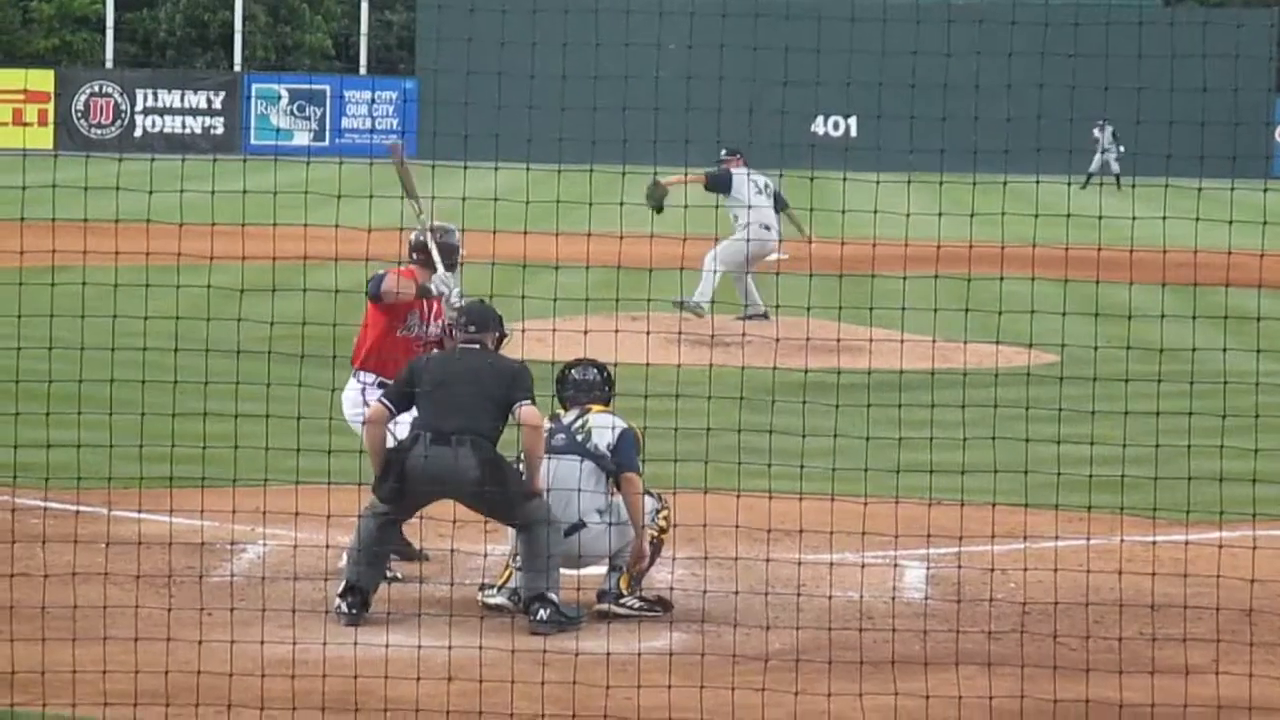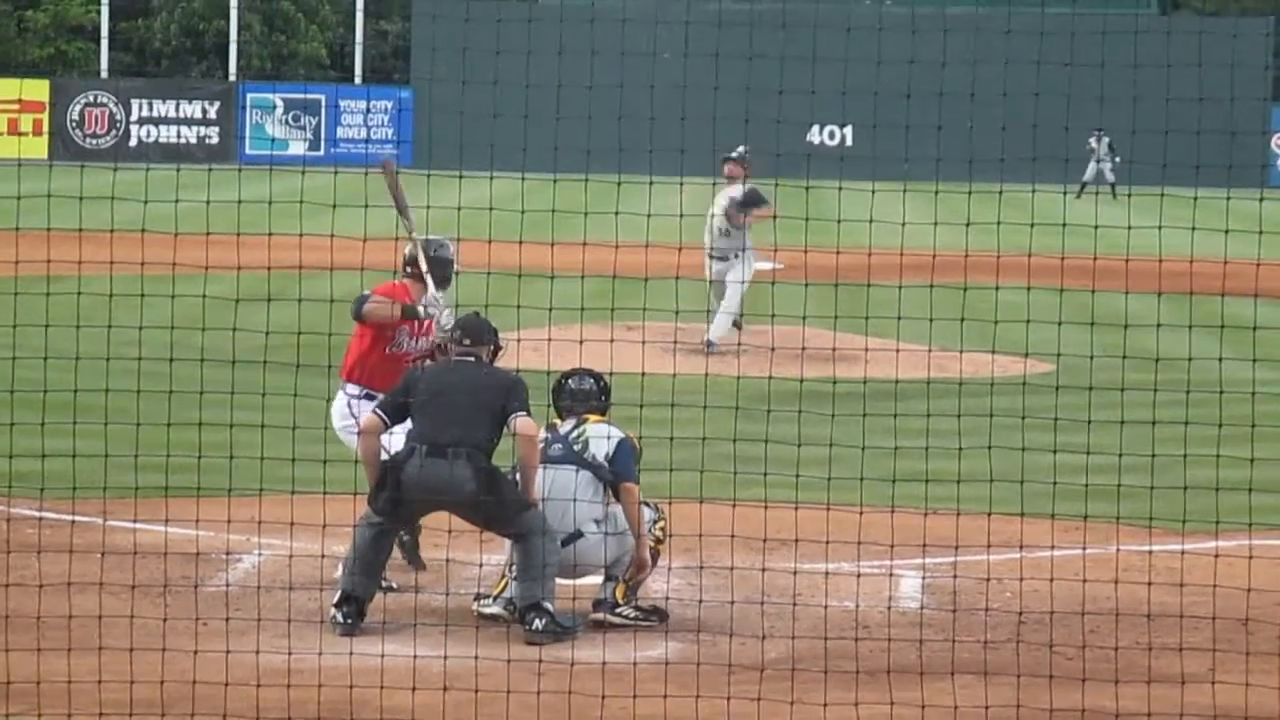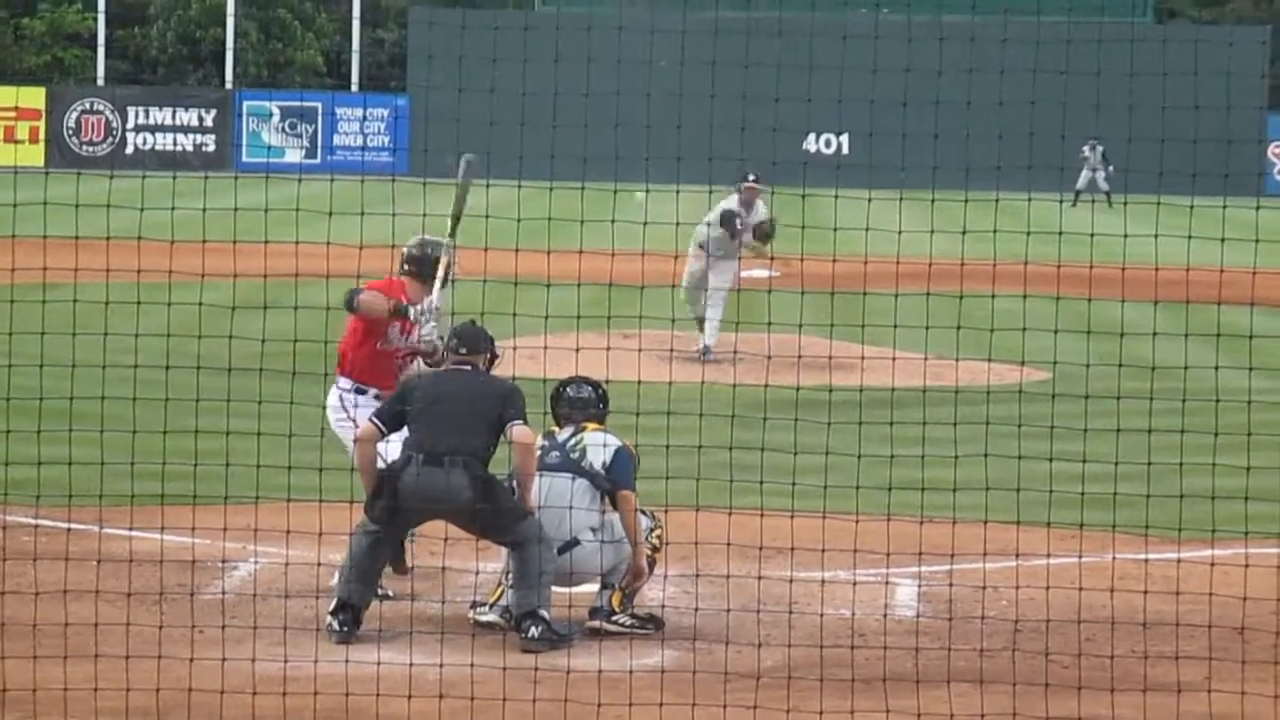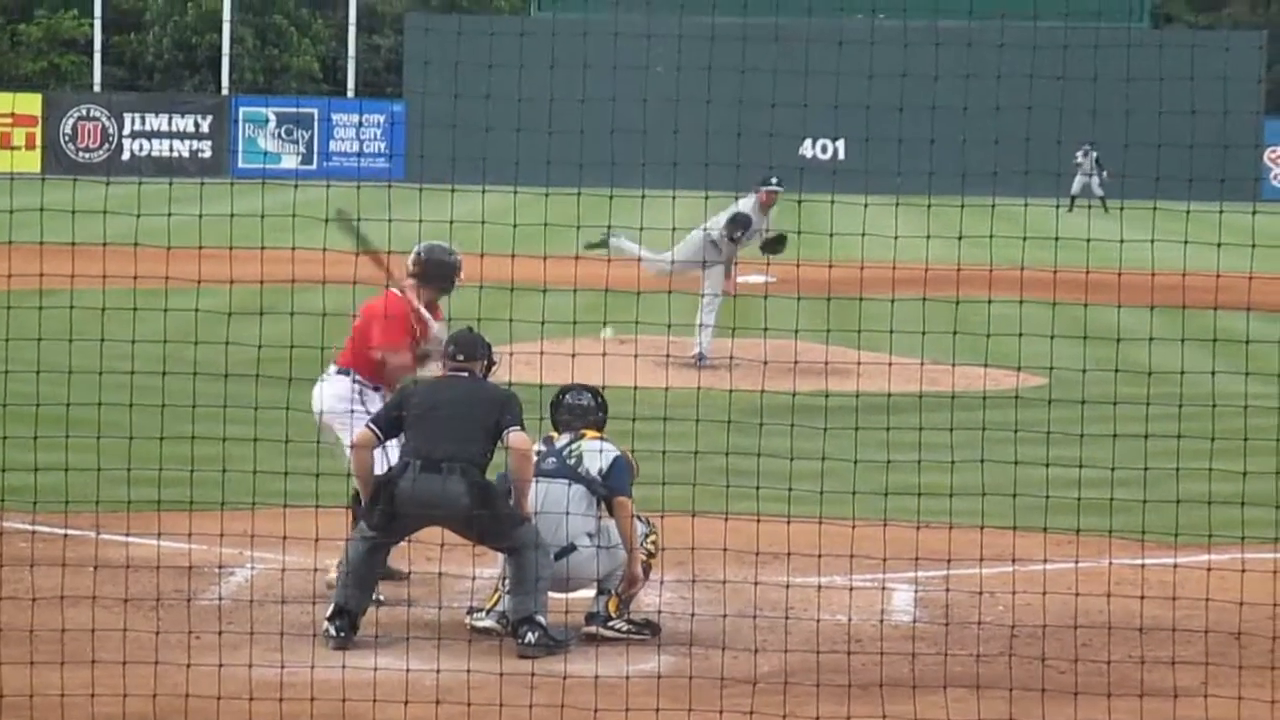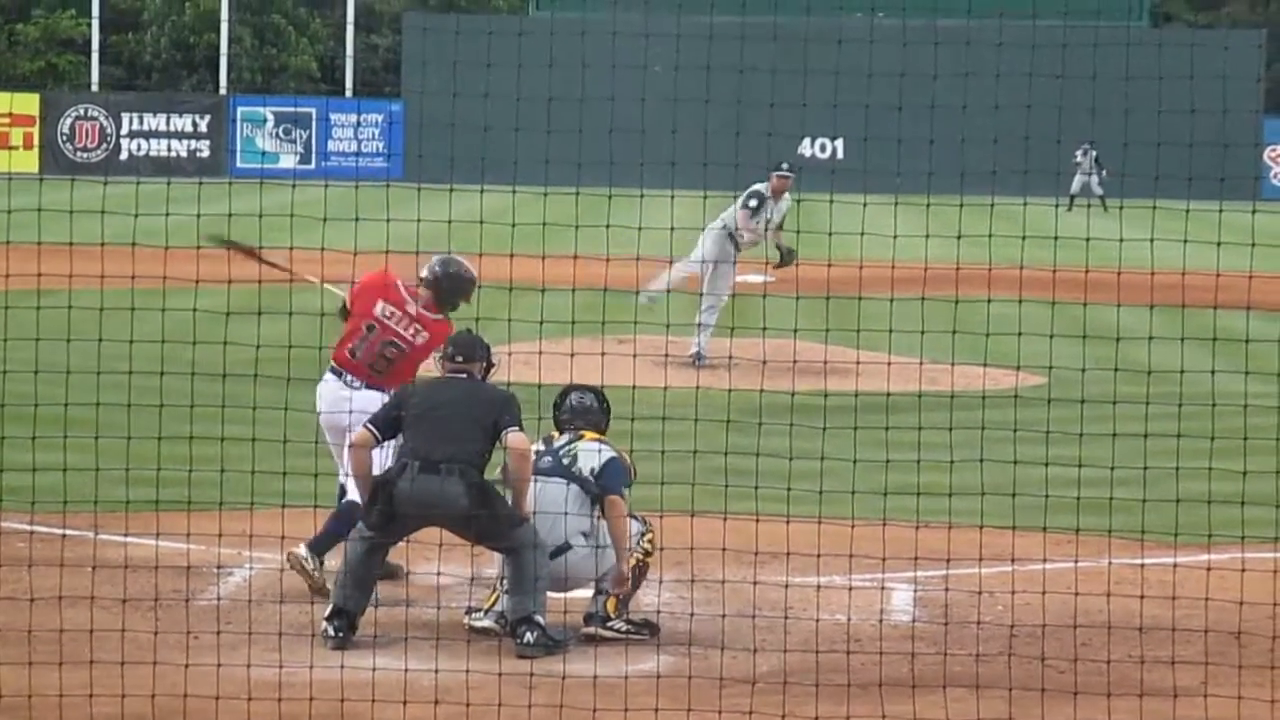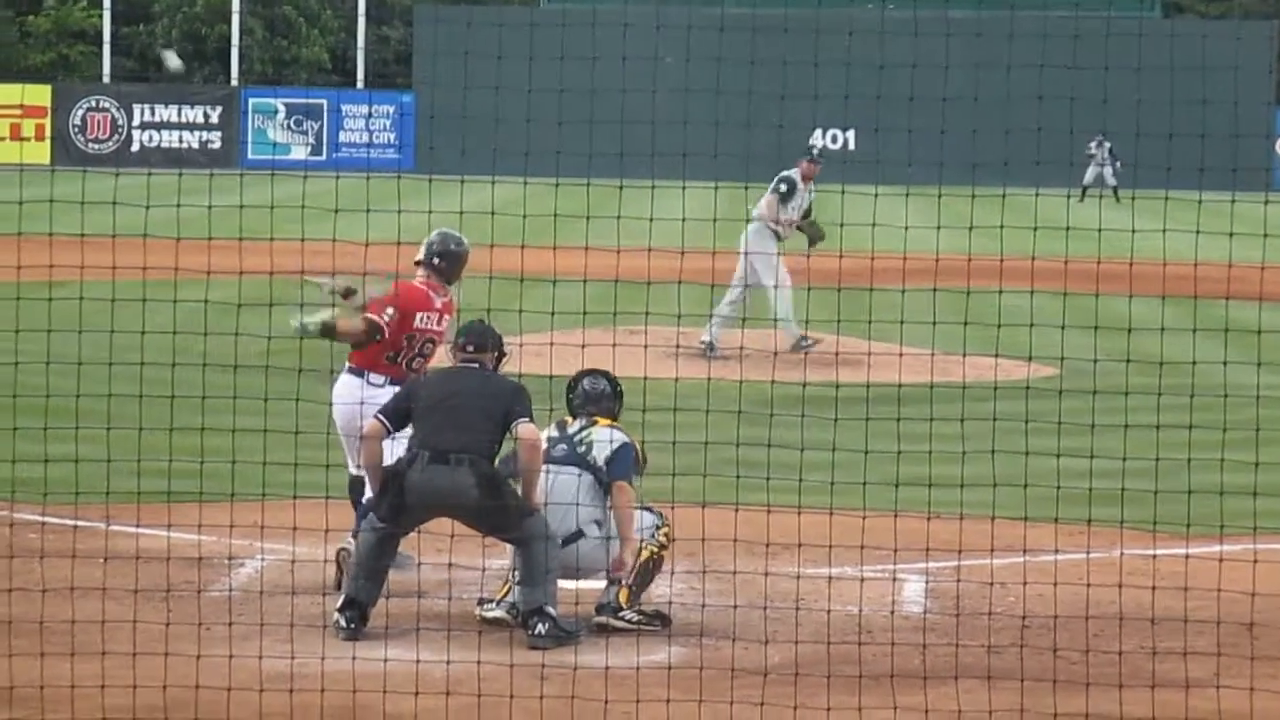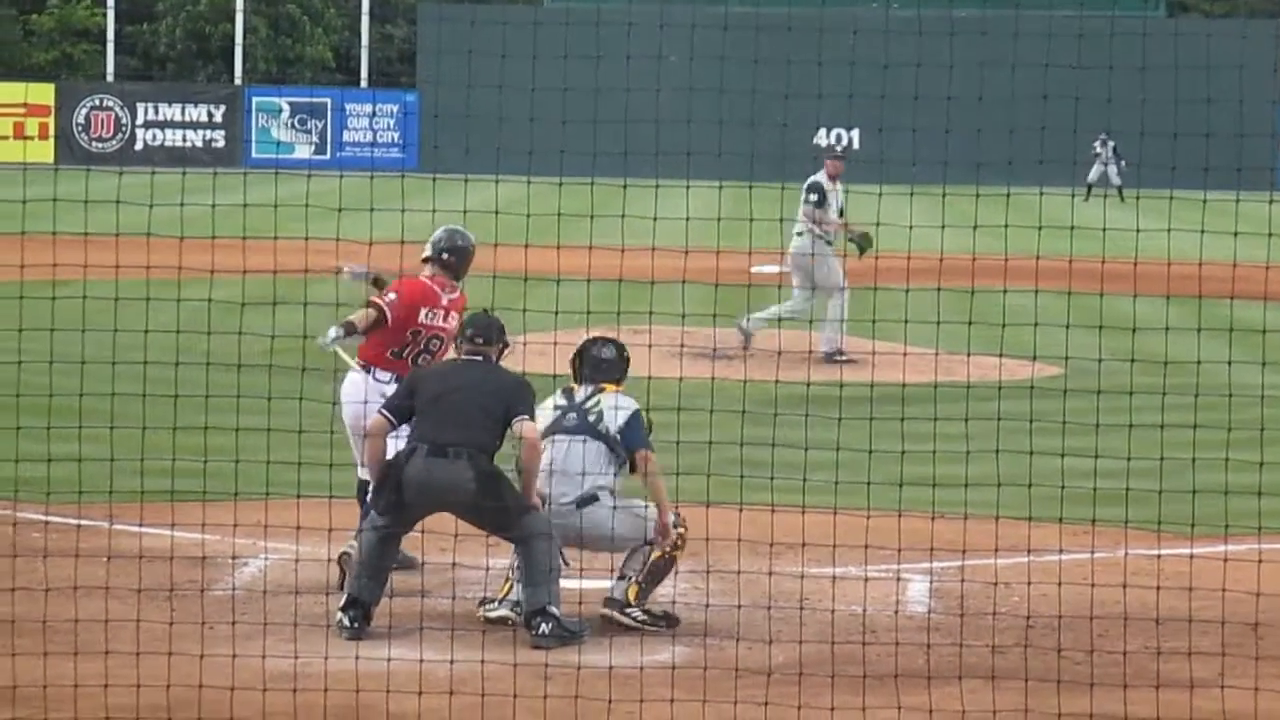
dt=0.2s
person 1, frame 1
left shoulder: (437, 298)
right shoulder: (402, 281)
left elbow: (448, 350)
right elbow: (376, 288)
left wrist: (453, 319)
right wrist: (426, 291)
right hip: (368, 394)
left ankle: (392, 535)
person 1, frame 2
left shoulder: (431, 309)
right shoulder: (392, 295)
right elbow: (361, 310)
right wrist: (415, 313)
right hip: (357, 406)
left ankle: (407, 532)
person 1, frame 3
left shoulder: (427, 309)
right shoulder: (388, 290)
left elbow: (435, 360)
right elbow: (354, 301)
left wrist: (431, 341)
right wrist: (405, 311)
left hip: (382, 402)
right hip: (352, 400)
person 1, frame 4
left shoulder: (426, 308)
right shoulder: (397, 305)
left elbow: (432, 343)
right elbow: (392, 368)
left wrist: (433, 341)
right wrist: (426, 349)
right hip: (356, 394)
left knee: (370, 476)
person 1, frame 5
left shoulder: (383, 284)
right shoulder: (442, 327)
left elbow: (348, 309)
left hip: (334, 388)
right hip: (373, 402)
left knee: (352, 479)
right knee: (363, 492)
right ankle: (313, 551)
person 1, frame 6
left shoulder: (406, 292)
right shoulder: (446, 305)
left elbow: (369, 329)
left wrist: (323, 327)
right wrist: (348, 293)
left hip: (352, 387)
right hip: (393, 399)
left knee: (361, 472)
right ankle: (357, 544)
person 1, frame 7
left shoulder: (412, 288)
right shoulder: (458, 304)
left elbow: (376, 314)
left wrist: (346, 328)
right wrist: (375, 280)
left hip: (359, 386)
left knee: (369, 473)
person 2, frame 1
left shoulder: (423, 363)
right shoulder: (512, 370)
left elbow: (374, 418)
right elbow: (532, 422)
left wrist: (383, 477)
right wrist: (533, 480)
left hip: (418, 460)
right hip: (474, 464)
left knee: (379, 514)
right knee: (539, 518)
left ankle: (352, 599)
right ankle: (542, 606)
person 2, frame 2
left shoulder: (419, 375)
right shoulder: (507, 382)
left elbow: (368, 429)
right elbow: (527, 433)
left wrist: (379, 487)
right wrist: (527, 491)
left hip: (413, 473)
right hip: (470, 477)
left knee: (375, 523)
right knee: (536, 530)
left ankle: (348, 608)
right ankle: (538, 615)
person 2, frame 3
left shoulder: (415, 384)
right shoulder: (504, 390)
left elbow: (364, 436)
right elbow: (524, 441)
left wrist: (374, 496)
right wrist: (524, 498)
left hip: (410, 482)
right hip: (467, 485)
left knee: (371, 531)
right knee: (532, 538)
left ankle: (344, 617)
right ankle: (533, 623)
person 2, frame 4
left shoulder: (412, 390)
right shoulder: (501, 397)
left elbow: (361, 442)
right elbow: (521, 447)
left wrist: (371, 502)
right wrist: (521, 505)
left hip: (407, 487)
right hip: (465, 491)
left knee: (367, 538)
right knee: (529, 543)
left ankle: (340, 623)
right ankle: (530, 629)
person 2, frame 5
left shoulder: (411, 392)
right shoulder: (499, 398)
left elbow: (359, 443)
right elbow: (520, 448)
left wrist: (370, 502)
right wrist: (519, 506)
left hip: (406, 487)
right hip: (463, 492)
left knee: (366, 537)
right knee: (527, 543)
left ankle: (339, 622)
right ankle: (529, 629)
person 2, frame 6
left shoulder: (422, 382)
right shoulder: (510, 389)
left elbow: (371, 434)
right elbow: (530, 440)
left wrist: (380, 493)
right wrist: (528, 497)
left hip: (416, 479)
right hip: (473, 483)
left knee: (376, 528)
right knee: (537, 534)
left ankle: (351, 613)
right ankle: (541, 620)
person 2, frame 7
left shoulder: (423, 375)
right shoulder: (513, 383)
left elbow: (374, 431)
right elbow: (529, 438)
left wrist: (380, 489)
right wrist: (528, 494)
left hip: (415, 471)
right hip: (472, 477)
left knee: (378, 527)
right knee: (537, 532)
left ankle: (353, 612)
right ankle: (544, 620)
person 3, frame 1
left shoulder: (544, 428)
right shoulder: (616, 427)
right elbow: (629, 481)
right wrist: (642, 537)
right hip: (582, 539)
right knee: (654, 506)
left ankle: (509, 587)
right ankle: (618, 591)
person 3, frame 2
left shoulder: (540, 438)
right shoulder: (614, 438)
right elbow: (628, 491)
right wrist: (642, 546)
right hip: (579, 548)
right knee: (651, 517)
left ankle: (505, 597)
right ankle: (614, 601)
person 3, frame 3
left shoulder: (537, 444)
right shoulder: (612, 446)
right elbow: (625, 500)
right wrist: (639, 554)
right hip: (577, 558)
right knee: (648, 525)
left ankle: (501, 605)
right ankle: (610, 609)
person 3, frame 4
left shoulder: (534, 450)
right shoulder: (610, 454)
right elbow: (621, 505)
right wrist: (634, 562)
right hip: (573, 565)
right knee: (643, 531)
left ankle: (497, 609)
right ankle: (607, 615)
person 3, frame 5
left shoulder: (533, 450)
right shoulder: (605, 454)
right elbow: (614, 503)
right wrist: (623, 561)
right hip: (569, 564)
right knee: (639, 530)
left ankle: (495, 610)
right ankle: (605, 615)
person 3, frame 6
left shoulder: (544, 436)
right shoulder: (617, 440)
left elbow: (506, 472)
right elbow: (621, 490)
right wrist: (627, 548)
right hip: (583, 550)
right knee: (653, 524)
left ankle: (508, 601)
right ankle: (618, 606)
person 3, frame 7
left shoulder: (549, 405)
right shoulder: (625, 406)
right elbow: (645, 458)
right wrist: (663, 512)
left hip: (547, 514)
right hip: (596, 513)
right knee: (670, 527)
left ankle: (510, 603)
right ankle: (623, 602)
person 4, frame 1
left shoulder: (729, 177)
right shoulder: (766, 181)
left elbow: (698, 178)
right elbow: (786, 209)
left wrist: (666, 181)
right wrist: (802, 230)
left hip: (753, 234)
right hip: (771, 239)
left knee: (715, 260)
right knee: (737, 268)
left ankle: (698, 303)
right ankle: (756, 309)
person 4, frame 2
left shoulder: (750, 192)
right shoulder: (729, 189)
left elbow: (769, 211)
left wrist: (747, 217)
left hip: (740, 257)
right hip: (715, 257)
left knee: (732, 298)
right knee: (718, 296)
left ankle: (713, 338)
right ankle: (732, 316)
person 4, frame 3
left shoulder: (760, 207)
right shoulder: (728, 210)
right elbow: (739, 239)
left hip: (727, 254)
right hip: (704, 248)
left knee: (717, 297)
right knee: (690, 288)
left ankle: (708, 344)
right ankle: (698, 313)
person 4, frame 4
left shoulder: (767, 207)
right shoulder: (744, 214)
right elbow: (728, 245)
right wrist: (728, 278)
left hip: (722, 254)
right hip: (705, 242)
left knee: (712, 300)
right knee: (659, 264)
left ankle: (701, 350)
right ankle: (614, 240)
person 4, frame 5
left shoulder: (786, 201)
right shoulder: (758, 192)
left elbow: (775, 229)
right elbow: (742, 217)
left wrist: (782, 247)
right wrist: (752, 232)
left hip: (732, 248)
right hip: (719, 236)
left knee: (717, 299)
right knee: (692, 266)
left ankle: (698, 350)
right ankle: (652, 291)
person 4, frame 6
left shoulder: (809, 188)
right shoulder: (788, 179)
left elbow: (803, 219)
right elbow: (771, 200)
left wrist: (811, 231)
right wrist: (777, 219)
left hip: (768, 239)
right hip: (759, 234)
left knee: (738, 291)
right knee: (780, 284)
left ankle: (709, 337)
right ankle: (795, 337)
person 4, frame 7
left shoulder: (838, 187)
right shoulder: (817, 183)
left elbow: (840, 219)
right elbow: (809, 212)
left wrist: (855, 235)
right wrist: (833, 224)
left hip: (808, 246)
right hip: (811, 244)
left knee: (799, 303)
right knee: (838, 291)
left ankle: (749, 325)
right ankle: (831, 349)
